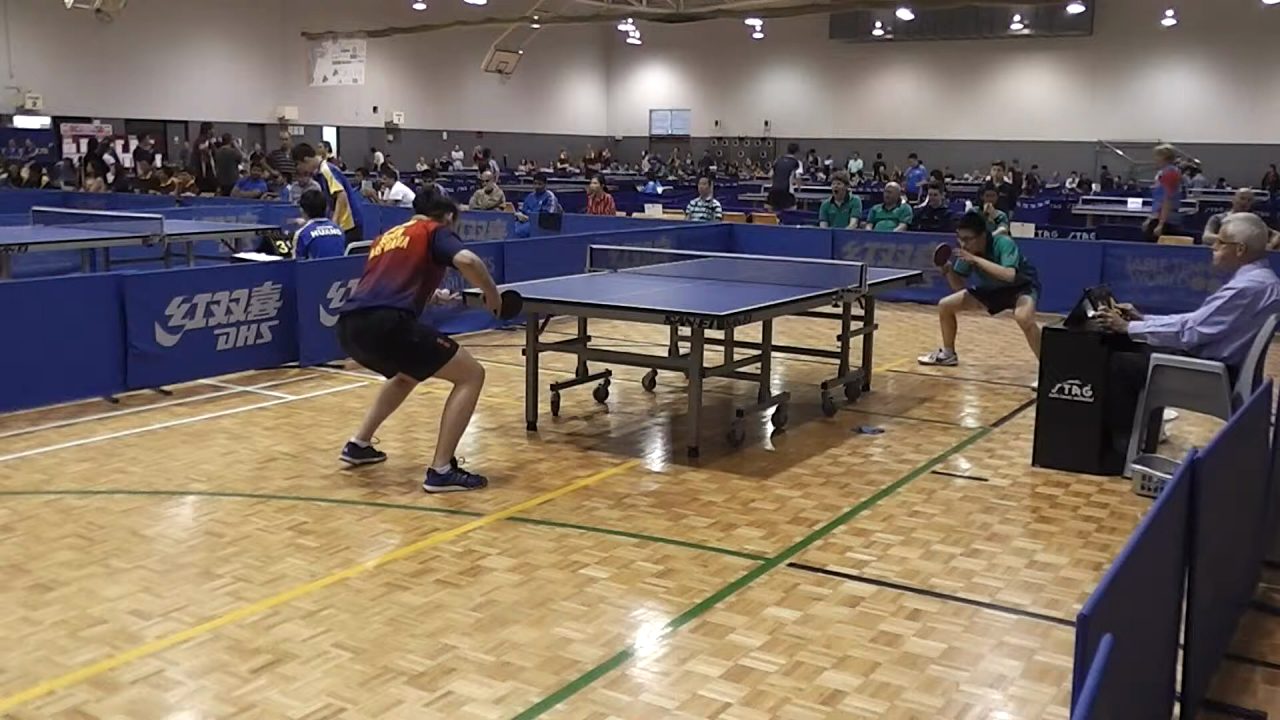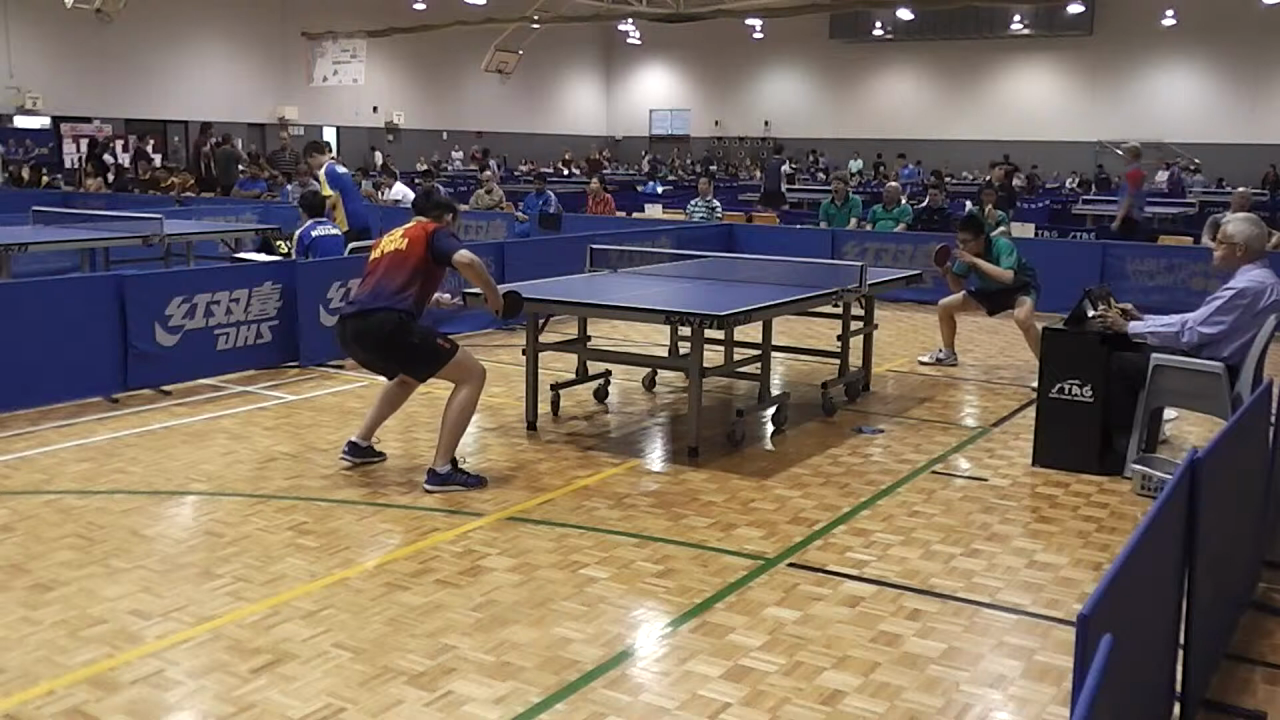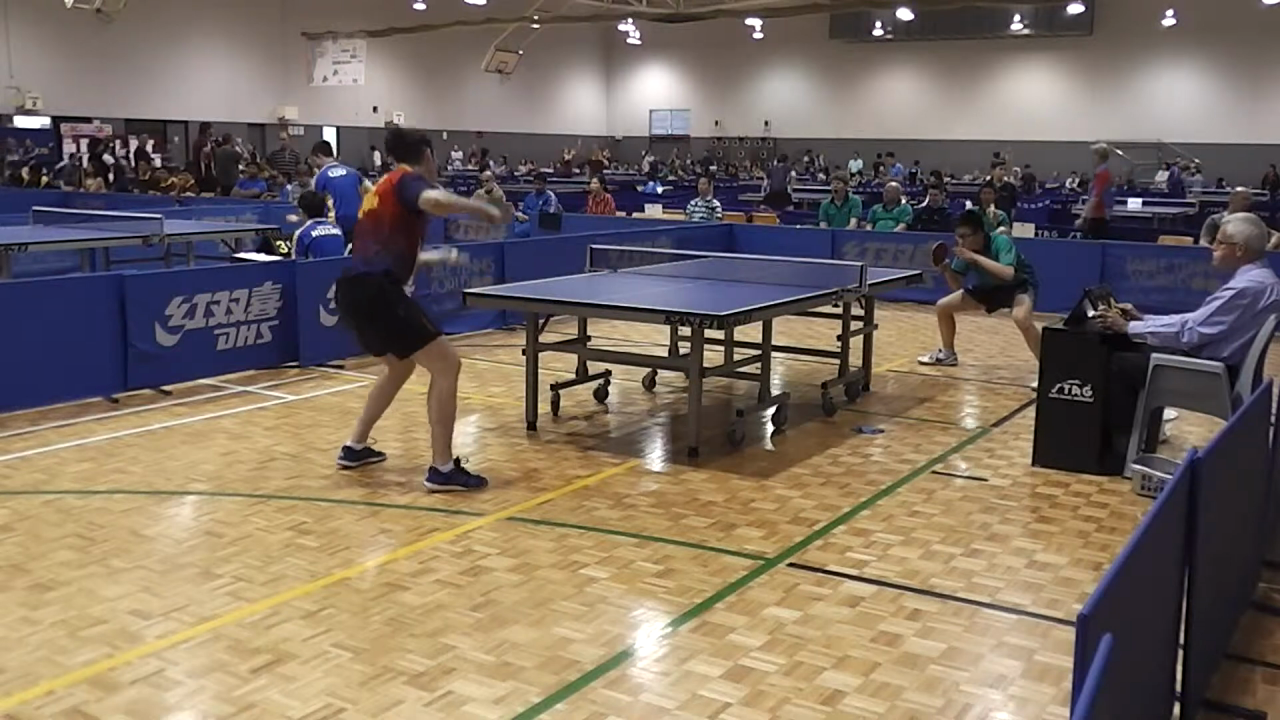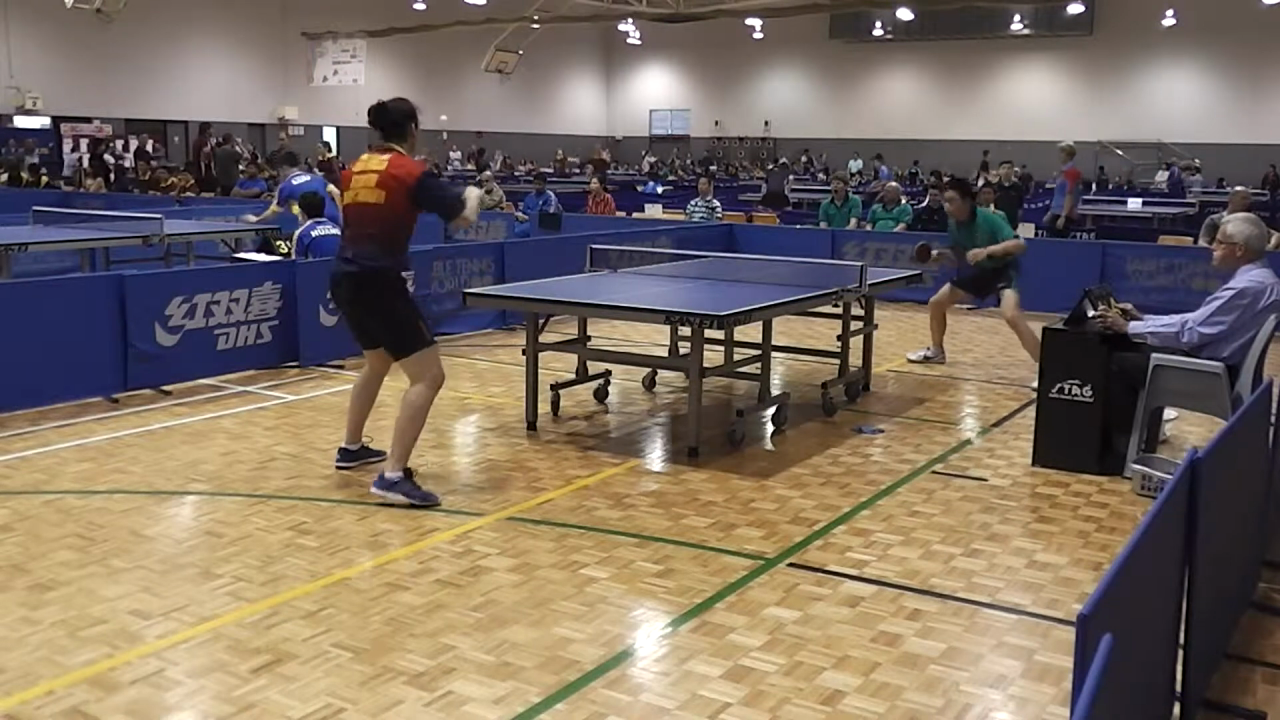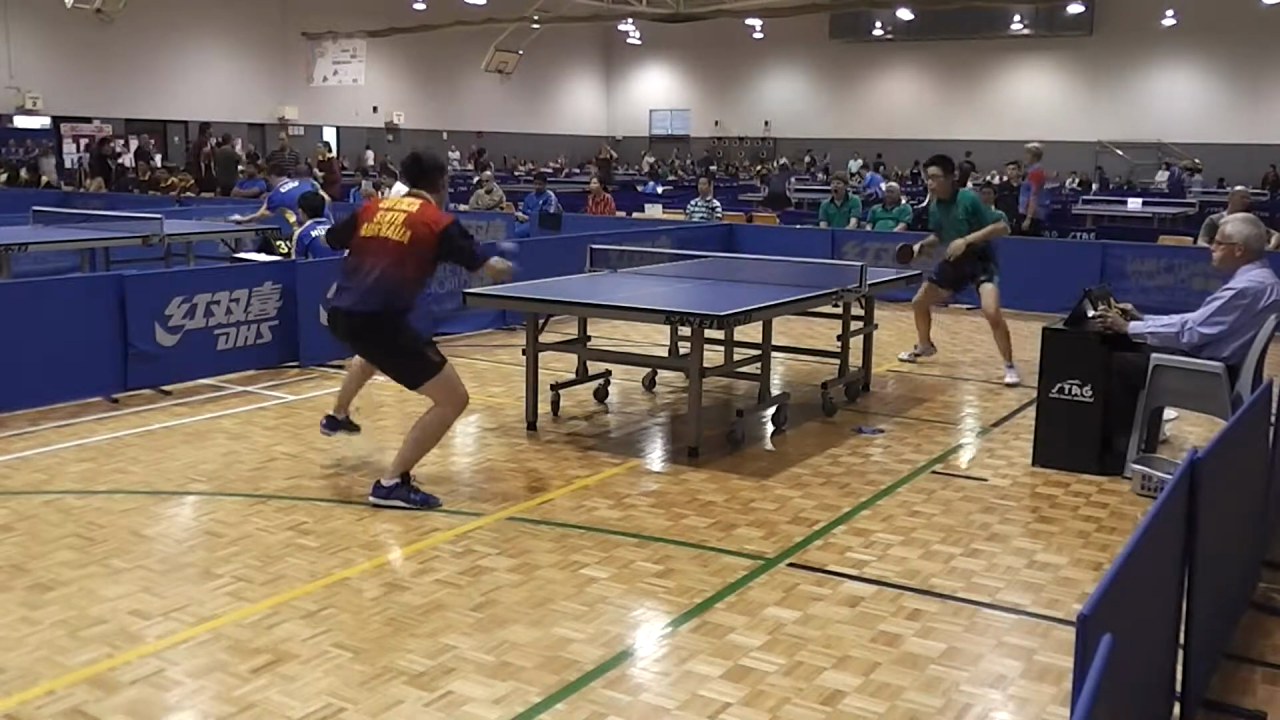
dt=0.4s
person 1, frame 1
left shoulder: (388, 236)
right shoulder: (436, 231)
right elbow: (466, 260)
left wrist: (425, 295)
right wrist: (492, 294)
left hip: (350, 327)
right hip: (386, 325)
left knee: (406, 375)
right knee: (471, 375)
left ankle: (359, 444)
right ankle: (441, 471)
person 1, frame 2
left shoulder: (390, 237)
right shoulder: (434, 233)
right elbow: (466, 260)
left wrist: (425, 299)
right wrist: (493, 294)
left hip: (351, 328)
right hip: (385, 327)
left knee: (410, 376)
right knee: (472, 374)
left ankle: (359, 443)
right ankle: (441, 470)
person 1, frame 3
left shoulder: (386, 186)
right shoulder: (408, 180)
right elbow: (433, 202)
right wrist: (482, 208)
left hip: (353, 292)
right hip: (376, 291)
left knee: (399, 367)
right knee: (446, 365)
left ankle: (355, 447)
right ankle: (442, 468)
person 1, frame 4
left shoulder: (354, 169)
right shoulder: (414, 173)
right elbow: (463, 219)
right wrist: (472, 197)
left hip: (344, 283)
right hip: (379, 285)
left knee: (378, 362)
right knee: (428, 376)
left ankle: (352, 448)
right ankle: (393, 475)
person 1, frame 5
left shoulder: (372, 208)
right shoulder: (438, 222)
left elbow: (331, 241)
right elbow: (490, 269)
right wrist: (506, 267)
left hip: (341, 314)
right hip: (380, 321)
left knee: (374, 353)
right knee: (453, 399)
left ankle: (337, 415)
right ankle: (391, 483)
person 2, frame 1
left shoulder: (1248, 287)
right shoulder: (1258, 279)
left elbow: (1189, 331)
right elbow: (1197, 320)
left wrist: (1128, 327)
right wrist: (1143, 318)
right hip: (1214, 363)
left knee: (1119, 363)
right knee: (1140, 351)
left ankle: (1123, 446)
person 2, frame 2
left shoulder: (1249, 287)
right shoulder: (1257, 279)
left elbow: (1190, 331)
right elbow: (1197, 320)
left wrist: (1128, 327)
right wrist: (1142, 318)
right hip: (1213, 363)
left knee: (1119, 363)
right knee: (1136, 352)
left ankle: (1123, 446)
person 2, frame 3
left shoulder: (1248, 287)
right shoulder: (1257, 279)
left elbow: (1190, 331)
right elbow: (1197, 320)
left wrist: (1128, 327)
right wrist: (1143, 318)
right hip: (1215, 363)
left knee: (1118, 363)
right knee: (1138, 351)
left ankle: (1124, 448)
person 2, frame 4
left shoulder: (1248, 287)
right shoulder: (1257, 279)
left elbow: (1190, 331)
right elbow: (1197, 321)
left wrist: (1129, 327)
right wrist: (1143, 318)
right hip: (1214, 363)
left knee: (1119, 363)
right knee: (1138, 352)
left ankle: (1123, 449)
right ankle: (1139, 440)
person 2, frame 5
left shoulder: (1248, 287)
right shoulder: (1258, 278)
left elbow: (1190, 331)
right elbow: (1197, 320)
left wrist: (1129, 327)
right wrist: (1142, 318)
right hip: (1216, 365)
left knee: (1119, 364)
right knee: (1140, 352)
left ankle: (1122, 449)
right ankle: (1139, 441)
person 3, frame 1
left shoulder: (1004, 244)
right shoulder: (967, 250)
left elbow: (1009, 275)
right elbow: (958, 286)
left wrist: (976, 259)
right wrist: (948, 271)
left hip: (1022, 286)
right hip: (992, 289)
left knee: (1023, 317)
right knee: (945, 306)
right ankle: (948, 353)
person 3, frame 2
left shoulder: (1002, 246)
right shoulder: (966, 252)
left elbow: (1008, 277)
right elbow: (958, 288)
left wrist: (975, 261)
right wrist: (948, 272)
left hip: (1021, 287)
right hip: (991, 290)
left knee: (1022, 318)
right knee: (944, 307)
right ankle: (948, 354)
person 3, frame 3
left shoulder: (1000, 242)
right shoulder: (965, 250)
left elbow: (1008, 273)
right elbow: (956, 285)
left wrist: (975, 258)
right wrist: (946, 270)
left hip: (1019, 284)
right hip: (989, 287)
left knee: (1021, 318)
right knee: (942, 307)
right ankle: (948, 354)
person 3, frame 4
left shoulder: (988, 219)
right shoulder: (954, 223)
left elbow: (1020, 244)
right elbow: (956, 254)
left wrist: (987, 250)
right wrist: (939, 254)
left hip: (1003, 271)
right hip: (976, 270)
left knee: (1011, 316)
right knee: (935, 304)
right ankle: (936, 352)
person 3, frame 5
left shoulder: (969, 199)
right shoulder: (933, 205)
left elbow: (1000, 226)
left wrist: (965, 240)
right wrist: (921, 245)
left hip: (979, 259)
right hip: (953, 260)
left knee: (992, 312)
right knee: (919, 302)
left ankle: (1010, 366)
right ankle: (924, 346)
